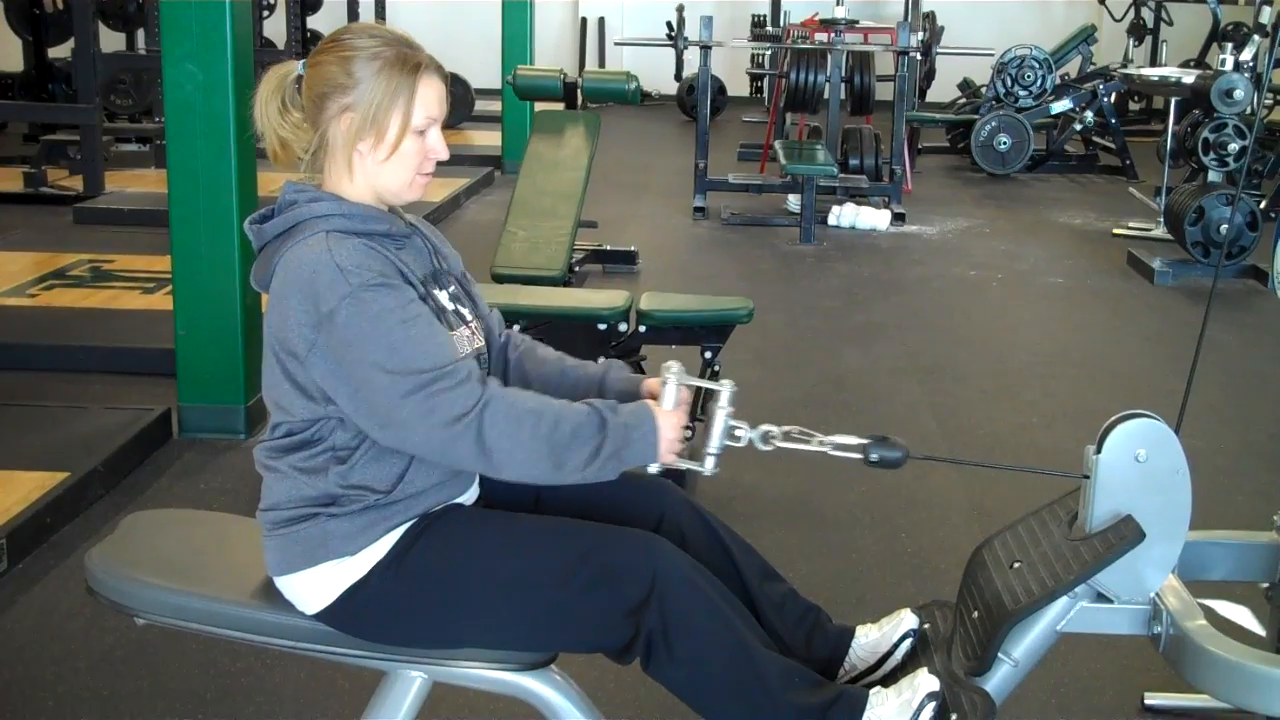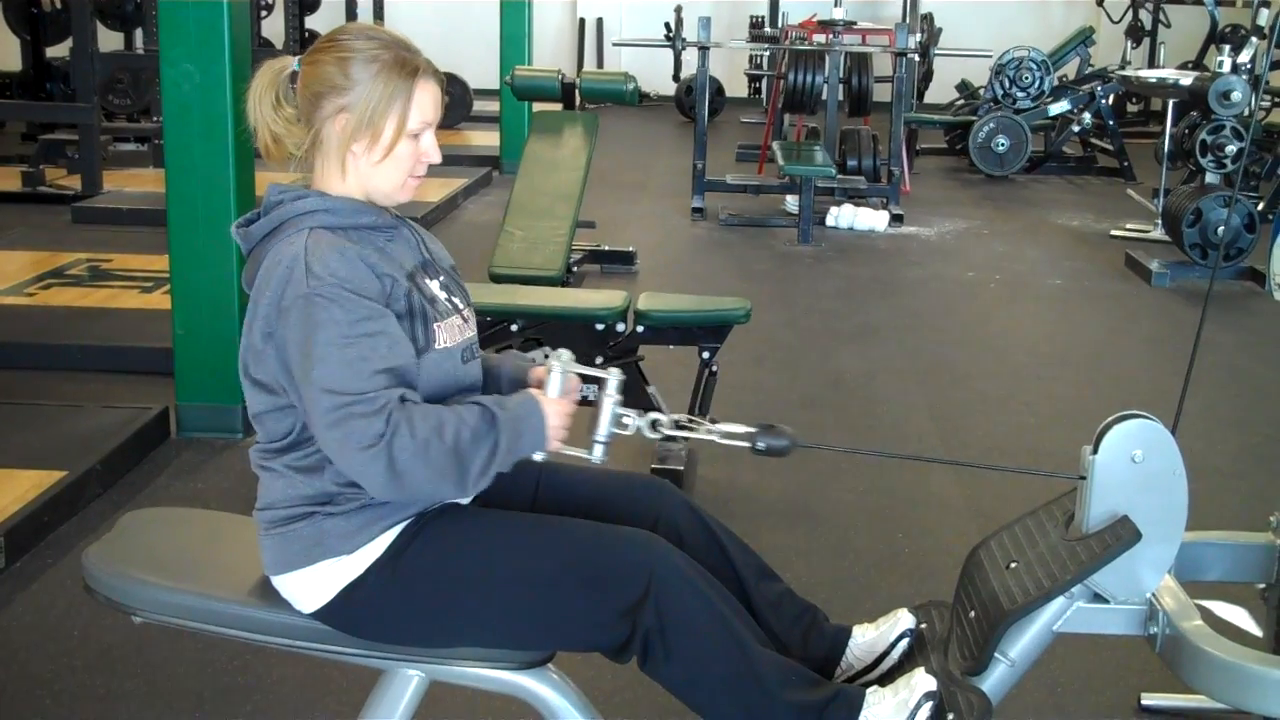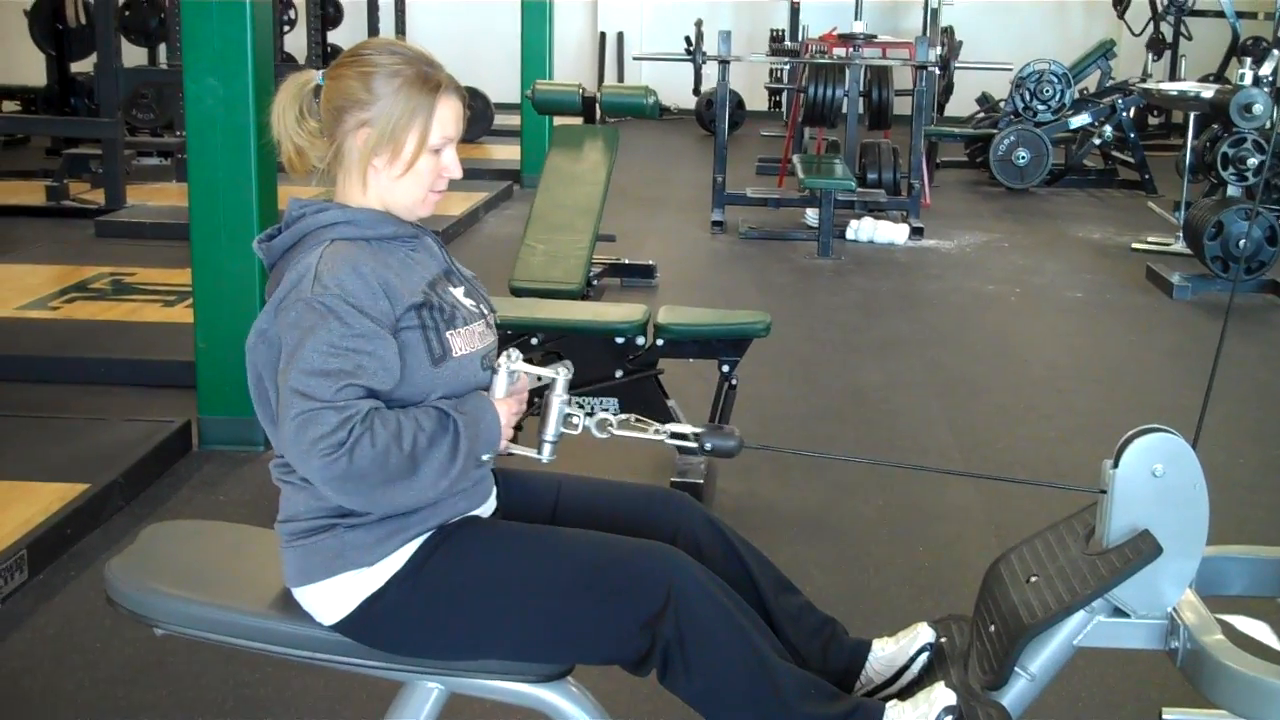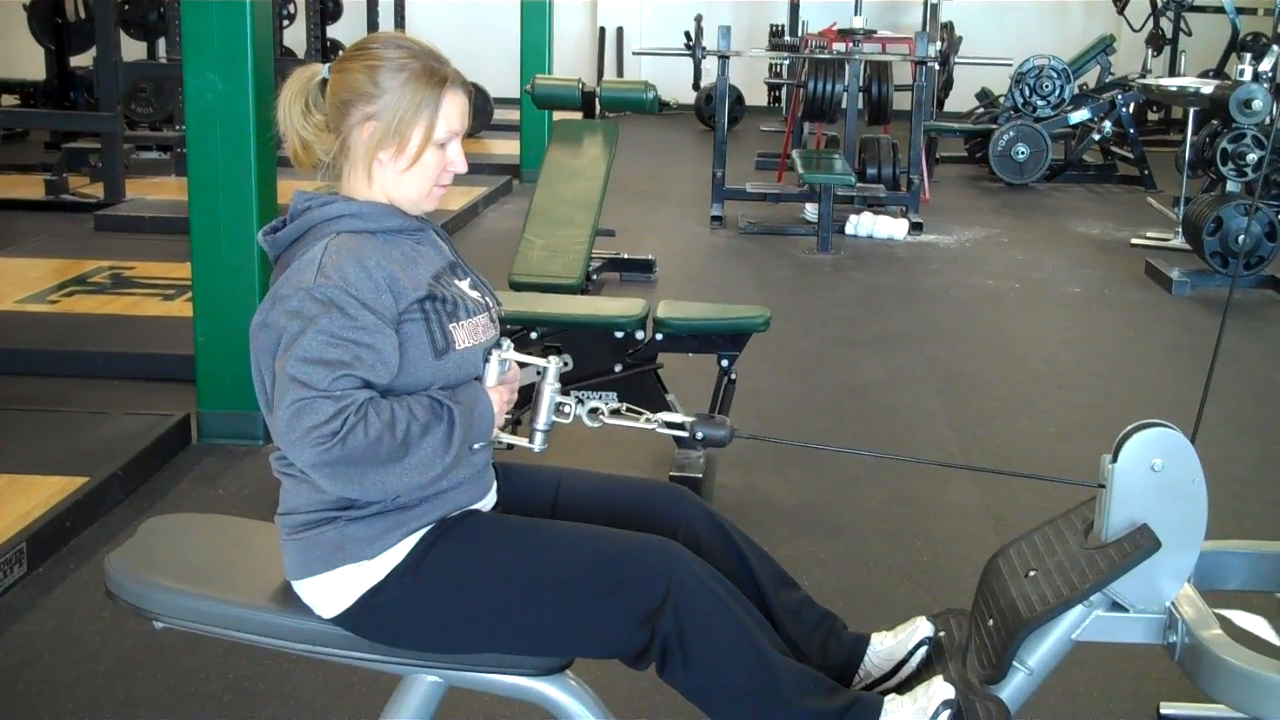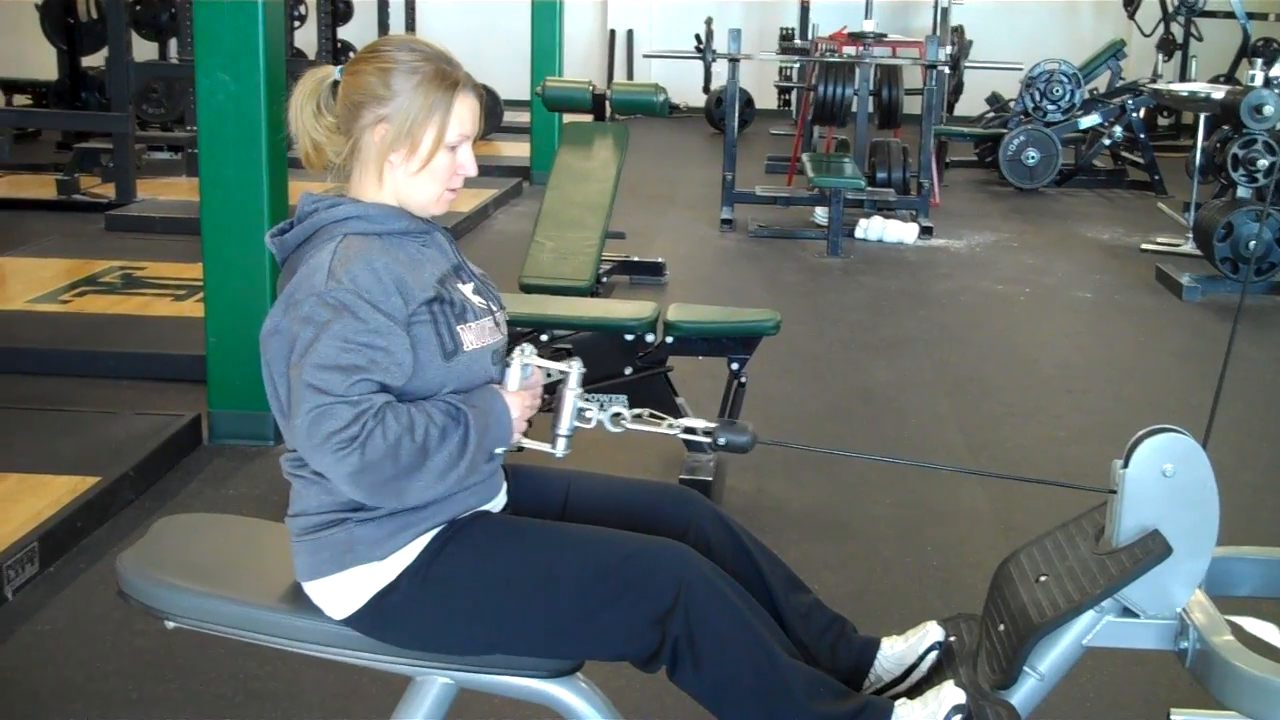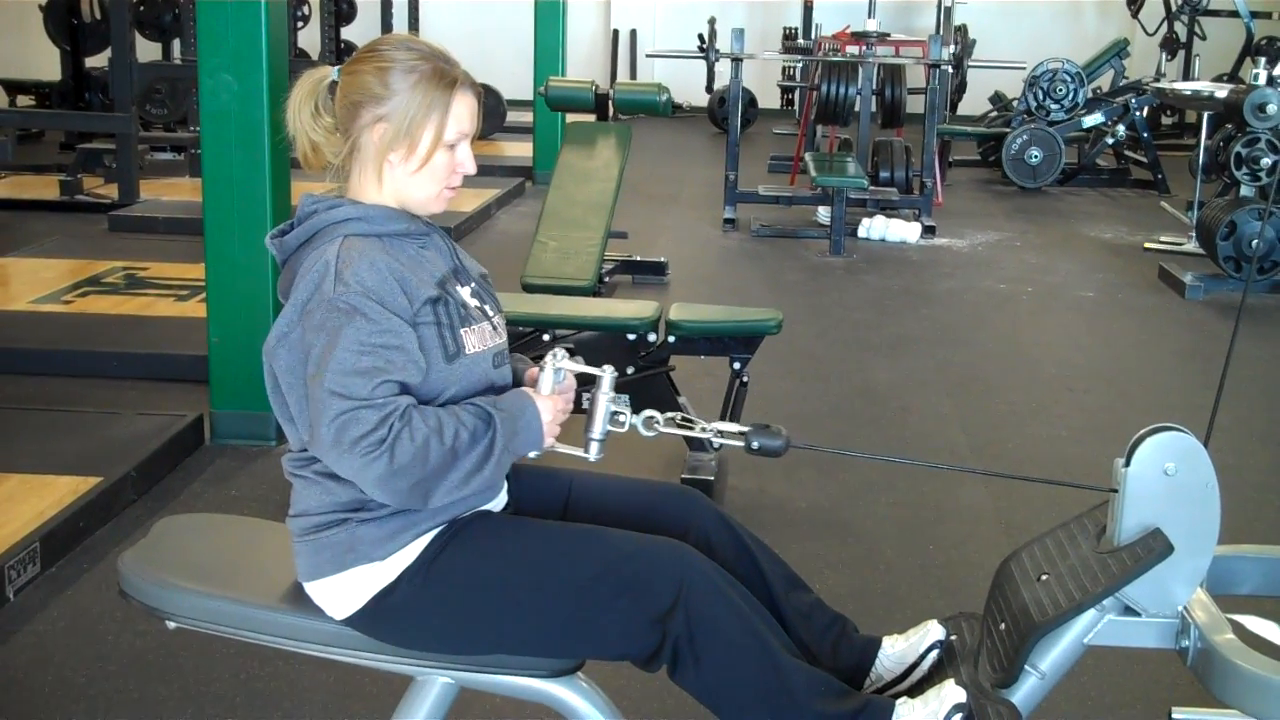
dt=0.4s
person 1, frame 1
left shoulder: (398, 235)
right shoulder: (333, 272)
left elbow: (496, 355)
right elbow: (468, 421)
left wrist: (623, 388)
right wrist: (631, 429)
left hip: (431, 489)
right hip: (363, 553)
left knee: (654, 506)
right knee: (642, 576)
left ankle: (823, 651)
person 1, frame 2
left shoulder: (383, 232)
right shoulder: (319, 271)
right elbow: (378, 445)
left wrist: (517, 379)
right wrist: (522, 420)
left hip: (432, 496)
right hip: (360, 550)
left knee: (650, 505)
right knee: (640, 571)
left ankle: (820, 650)
person 1, frame 3
left shoulder: (402, 245)
right shoulder: (333, 282)
right elbow: (336, 452)
left wrist: (501, 393)
right wrist: (479, 424)
left hip: (453, 504)
right hip: (381, 564)
left knee: (671, 518)
right knee: (659, 587)
person 1, frame 4
left shoulder: (405, 237)
right shoulder: (336, 273)
right elbow: (325, 437)
left wrist: (498, 379)
right wrist: (473, 412)
left hip: (454, 495)
right hip: (381, 556)
left knee: (669, 511)
right knee: (659, 578)
left ankle: (836, 656)
person 1, frame 5
left shoulder: (410, 239)
right shoulder: (346, 276)
right elbow: (349, 445)
left wrist: (512, 385)
right wrist: (494, 417)
left hip: (463, 499)
right hip: (392, 558)
left knee: (680, 513)
right knee: (667, 582)
left ankle: (848, 660)
person 1, frame 6
left shoulder: (411, 241)
right shoulder: (350, 278)
right elbow: (378, 450)
left wrist: (522, 381)
right wrist: (522, 421)
left hip: (464, 502)
right hip: (393, 556)
left knee: (679, 513)
right knee: (668, 582)
left ankle: (849, 660)
